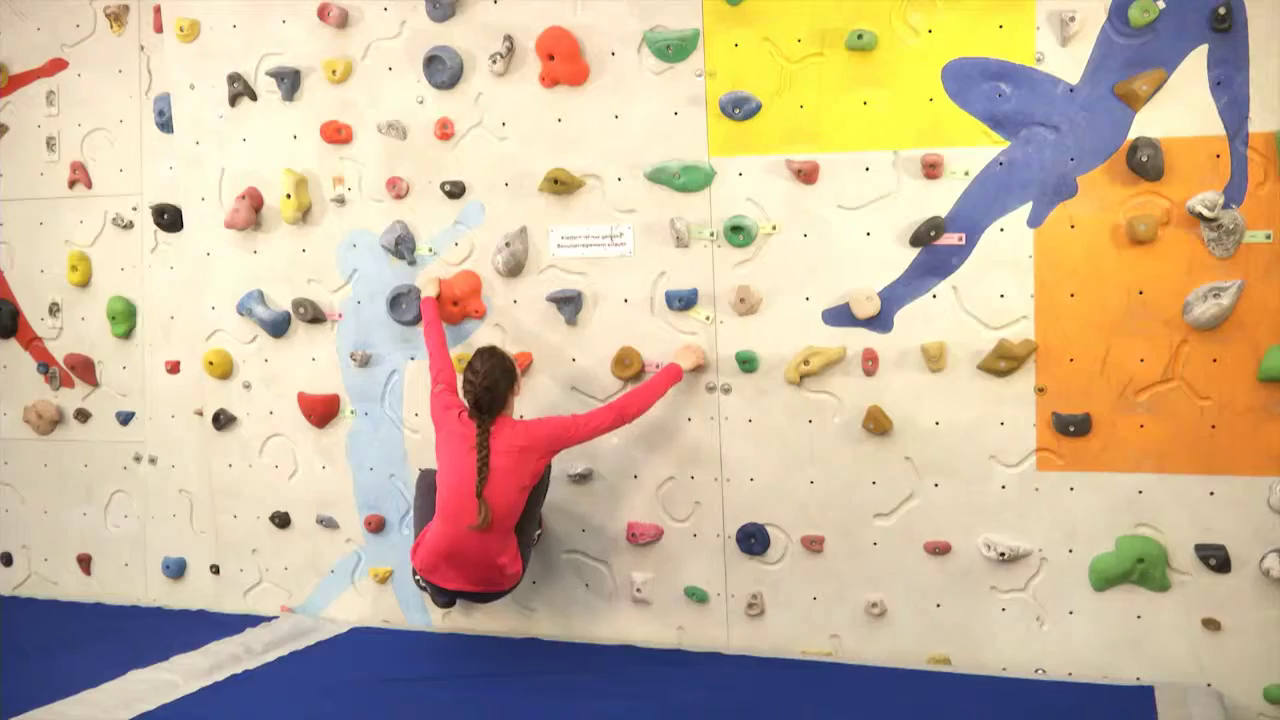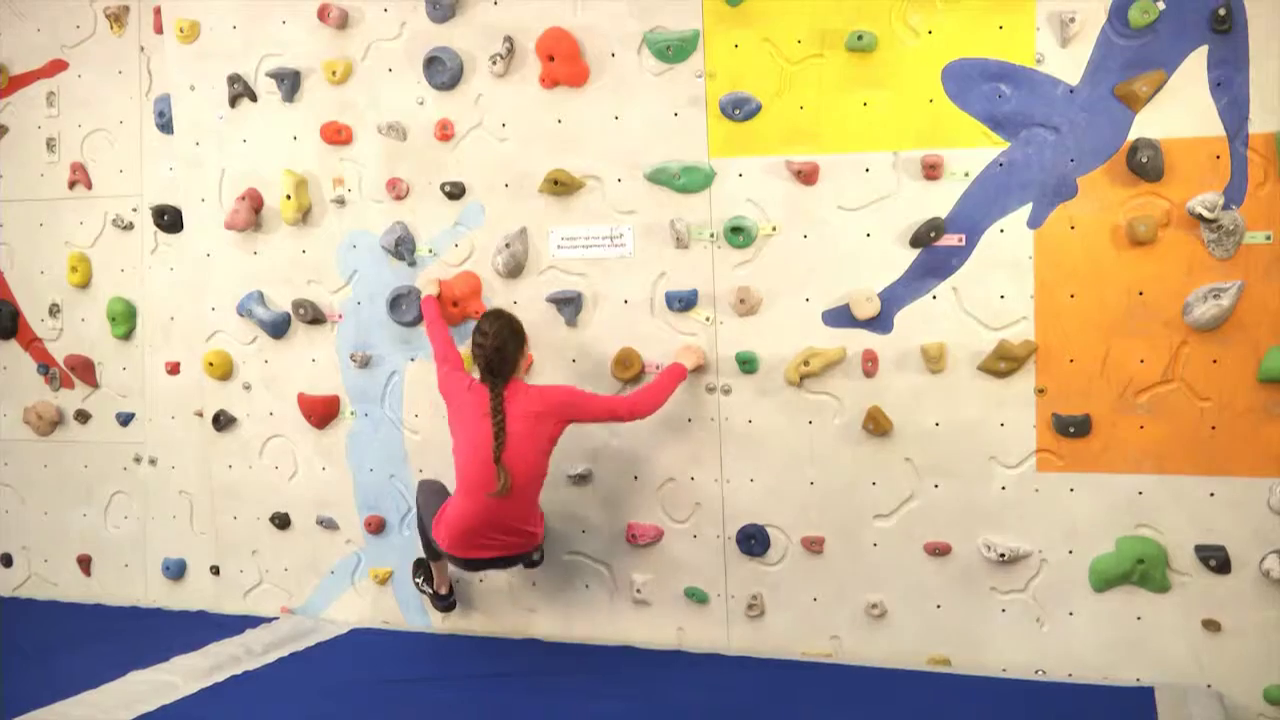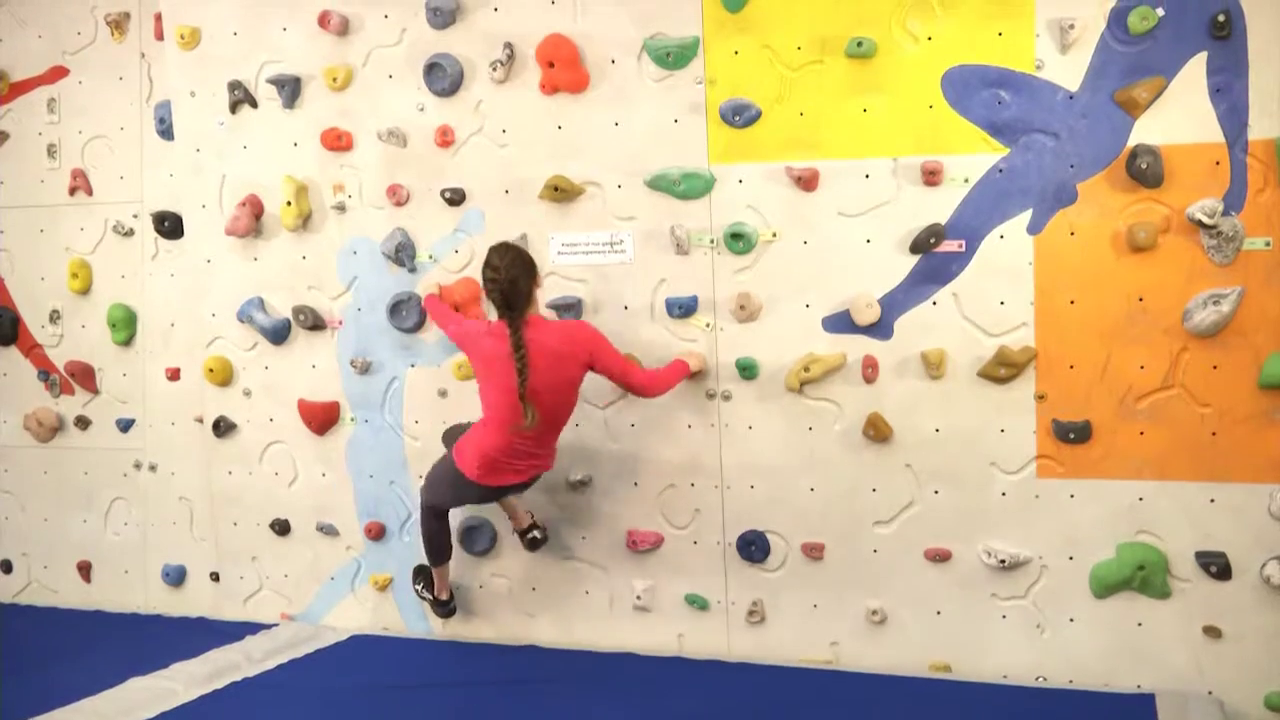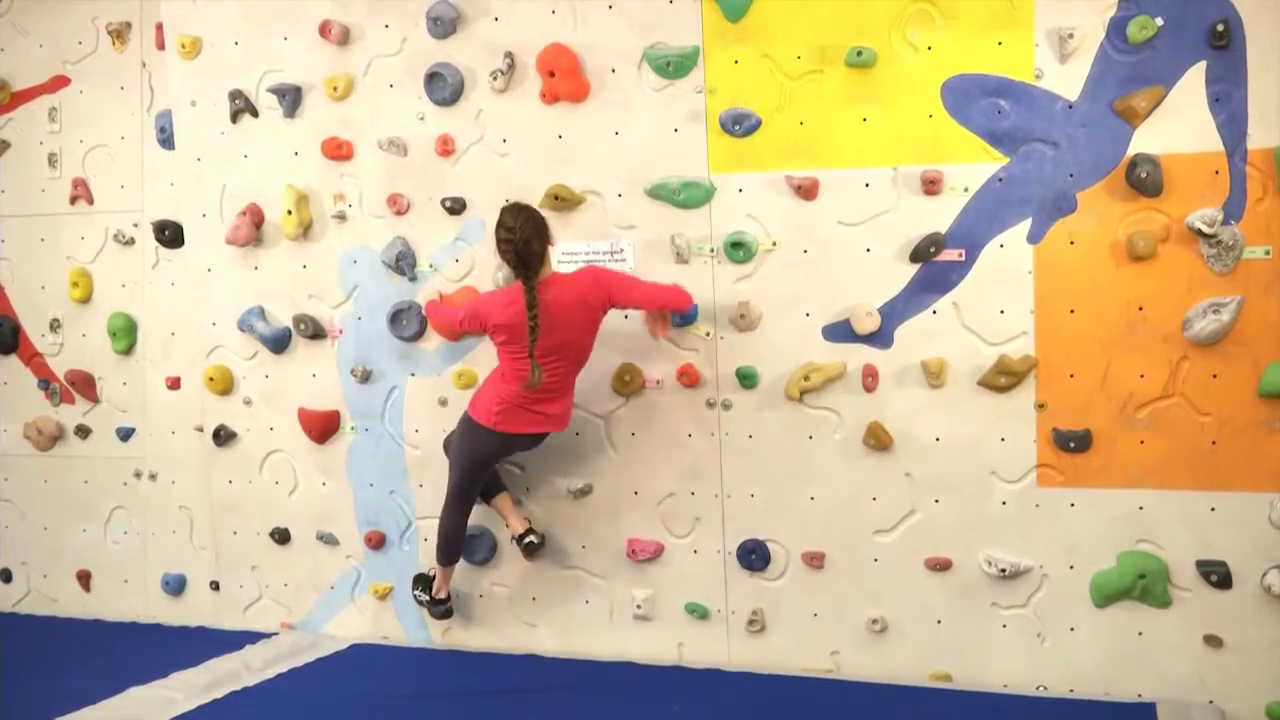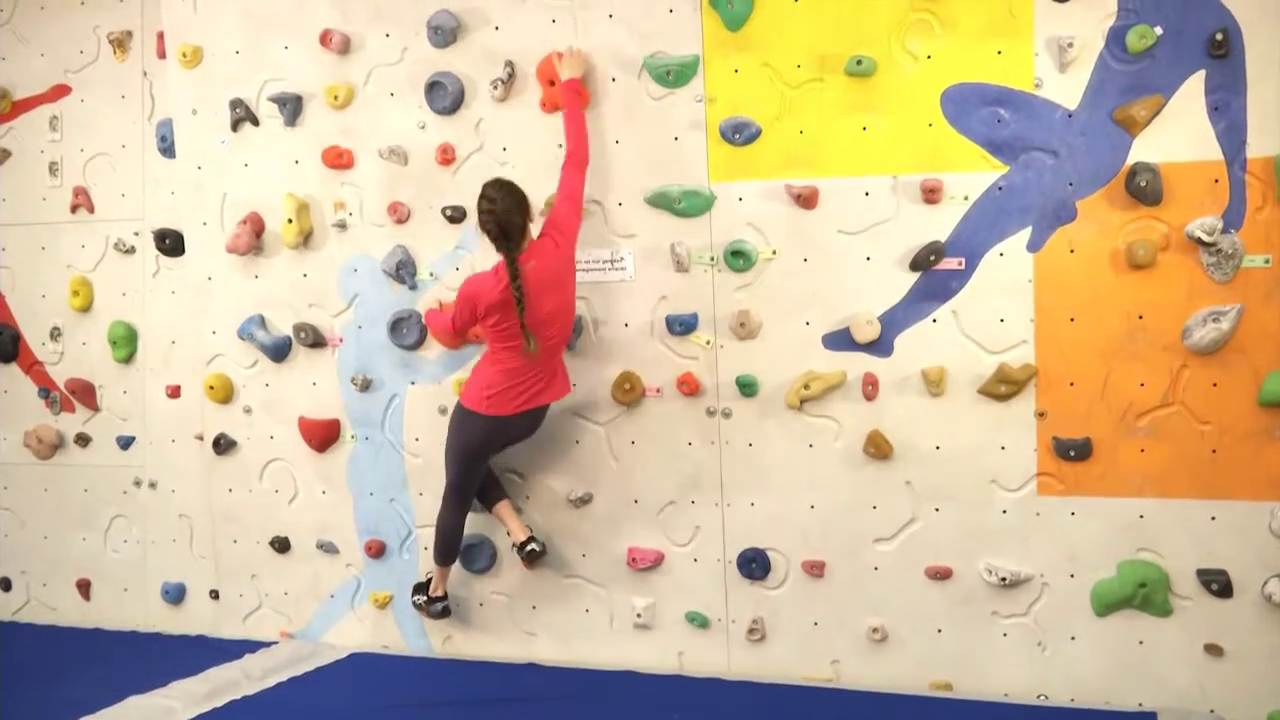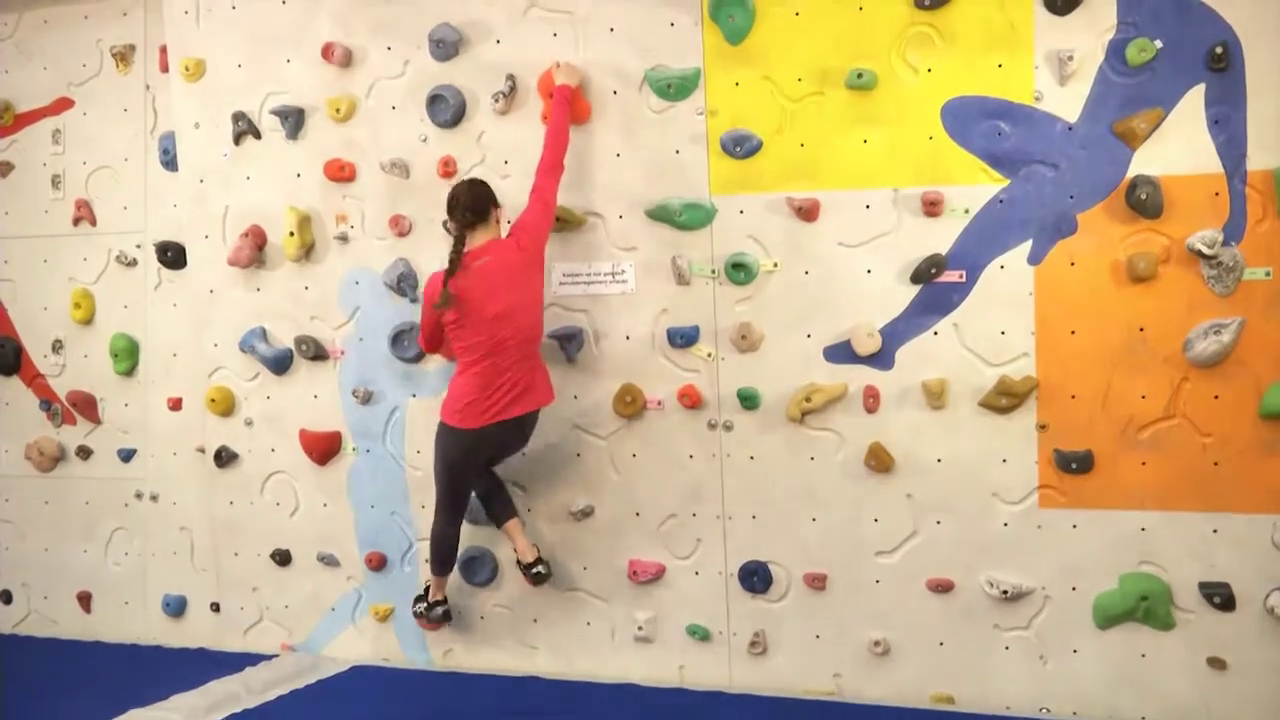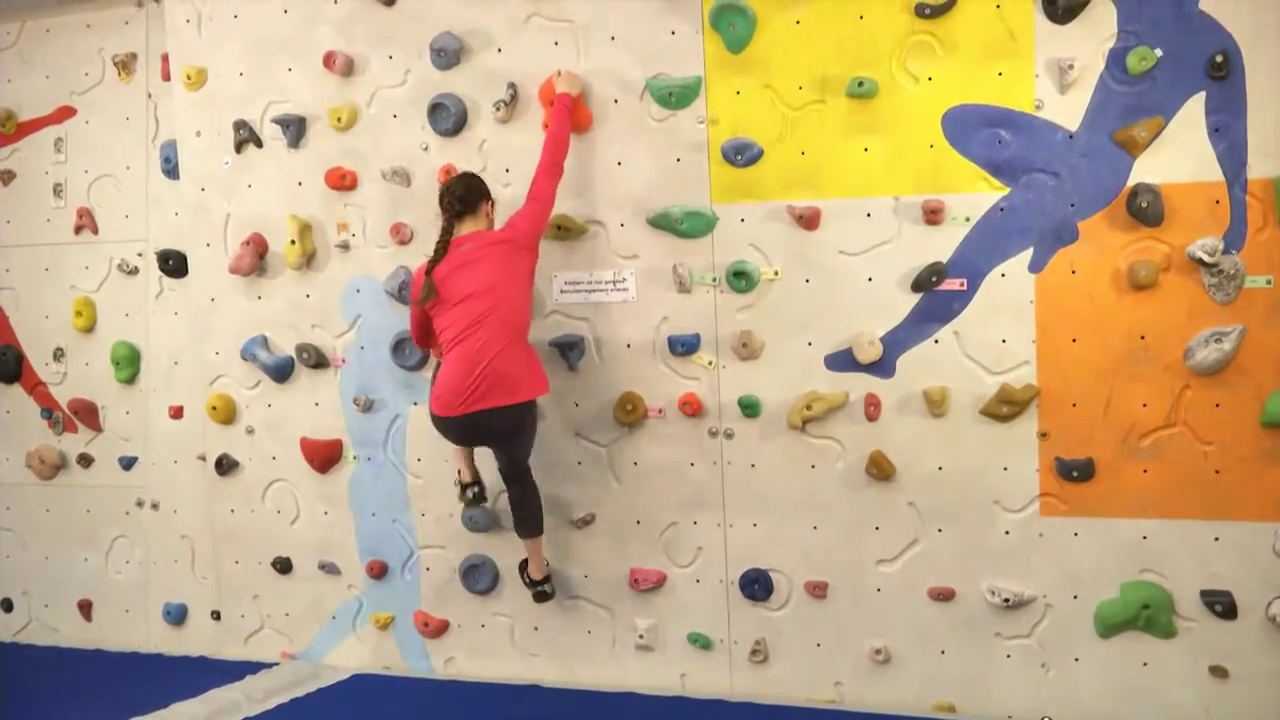
dt=0.4s
person 1, frame 1
left shoulder: (449, 421)
right shoulder: (534, 437)
left elbow: (439, 361)
right elbow: (618, 413)
left wrist: (429, 297)
right wrist: (677, 367)
left hip: (437, 572)
right hip: (497, 583)
person 1, frame 2
left shoulder: (460, 395)
right shoulder: (550, 404)
left elbow: (442, 343)
right elbow: (635, 407)
left wrist: (430, 296)
right wrist: (680, 366)
left hip: (460, 546)
right hip: (517, 543)
left knee: (428, 489)
left ankle: (440, 587)
person 1, frame 3
left shoulder: (479, 339)
right shoulder: (576, 338)
left elbow: (445, 317)
right elbow: (646, 385)
left wrist: (431, 296)
right wrist: (685, 364)
left hip: (480, 471)
right hip: (529, 470)
left knee: (432, 499)
left ankle: (440, 592)
right ankle: (524, 523)
person 1, frame 4
left shoulder: (495, 306)
right shoulder: (591, 285)
left elbow: (452, 322)
right elbow: (679, 300)
left wrist: (432, 307)
right wrist: (656, 309)
left hip: (495, 420)
right hip: (545, 425)
left knee: (457, 499)
right knee: (464, 448)
left ankle: (439, 591)
right ankle: (520, 527)
person 1, frame 5
left shoulder: (481, 288)
right shoulder: (560, 244)
left elbow: (450, 329)
right elbow: (577, 158)
left wrist: (430, 315)
right wrist: (570, 83)
left hip: (487, 409)
right hip: (534, 408)
left knee: (457, 491)
right knee: (472, 462)
left ankle: (436, 590)
right ankle: (521, 535)
person 1, frame 6
left shoulder: (439, 287)
right shoulder: (526, 248)
left elbow: (431, 345)
right elbow: (550, 168)
right wrist: (563, 91)
left hip: (468, 419)
right hip: (523, 413)
left knee: (450, 503)
right knee: (479, 471)
left ankle: (436, 597)
right ankle: (530, 555)
person 1, frame 7
left shoulder: (427, 275)
right shoulder: (515, 241)
right elbow: (550, 172)
right wrist: (564, 98)
left hip: (456, 409)
right hip: (515, 402)
right knee: (517, 470)
left ankle: (467, 477)
right ankle: (538, 573)
